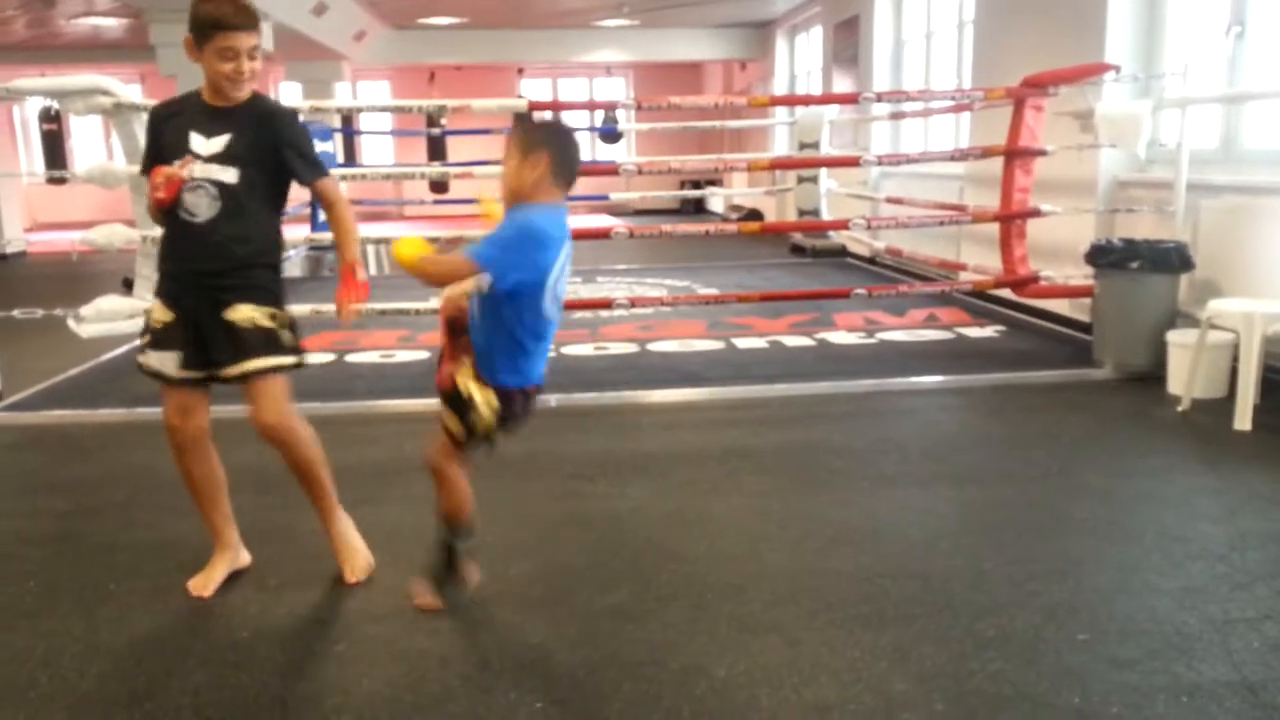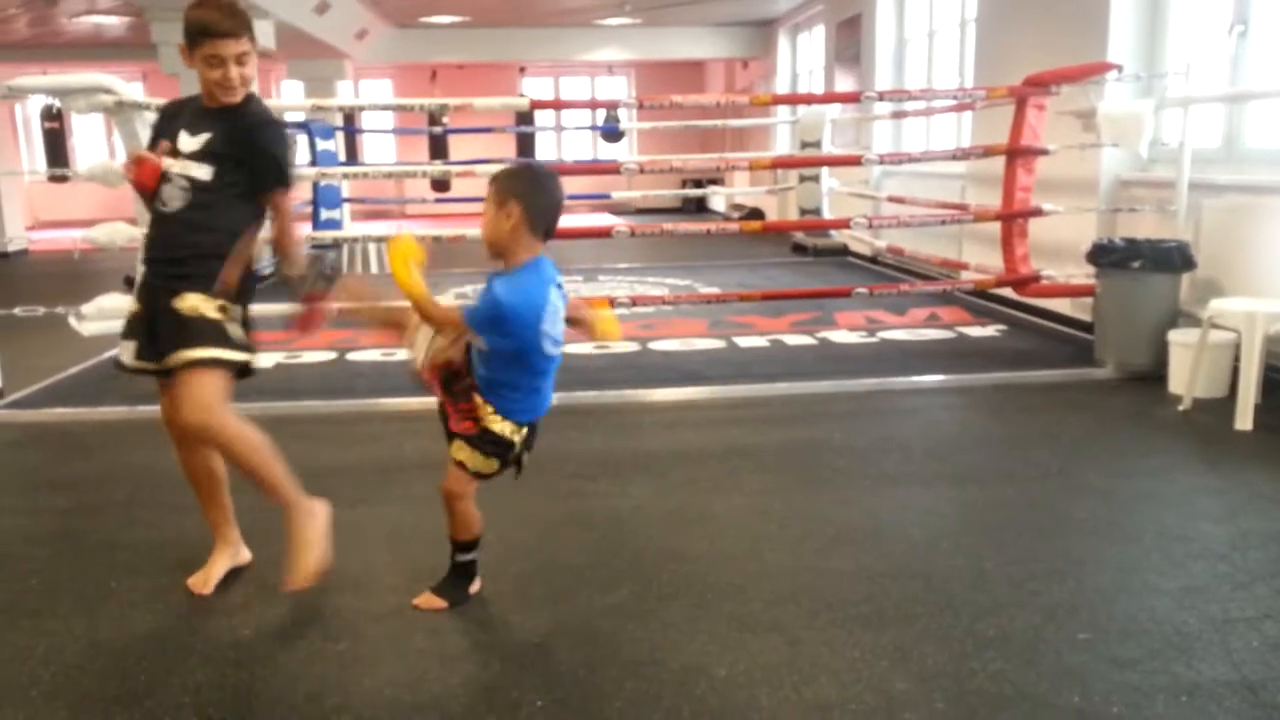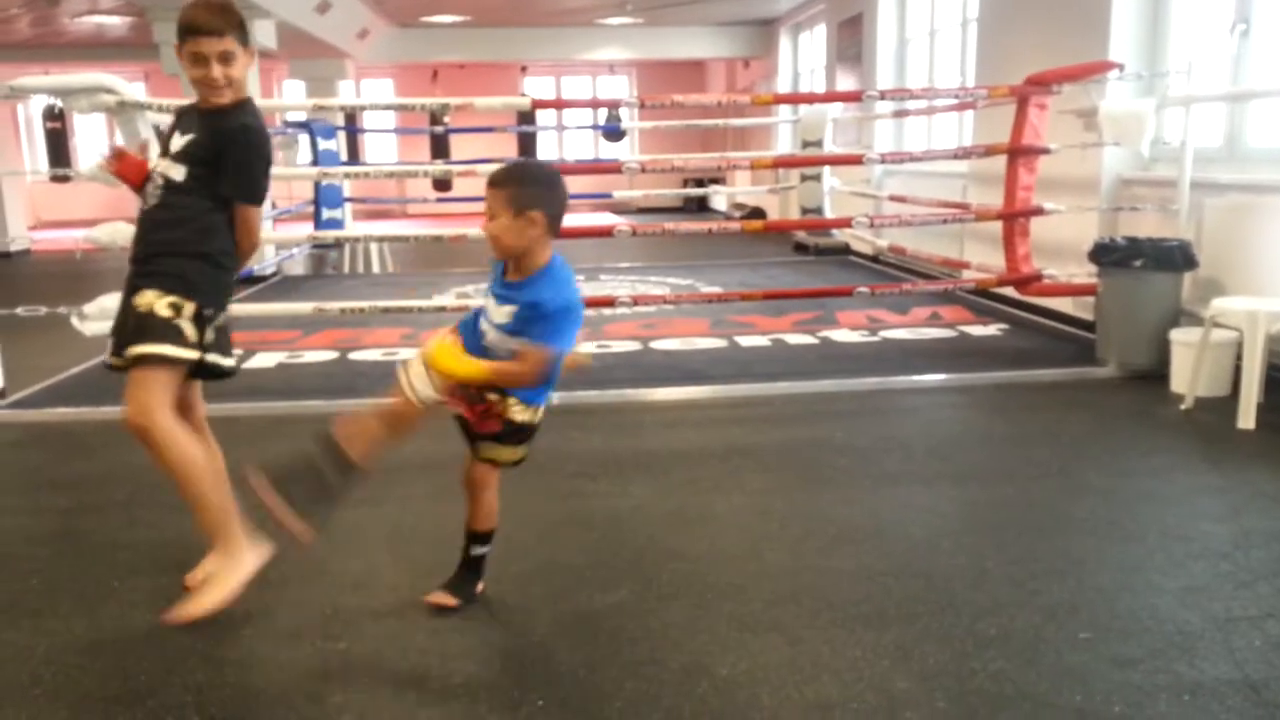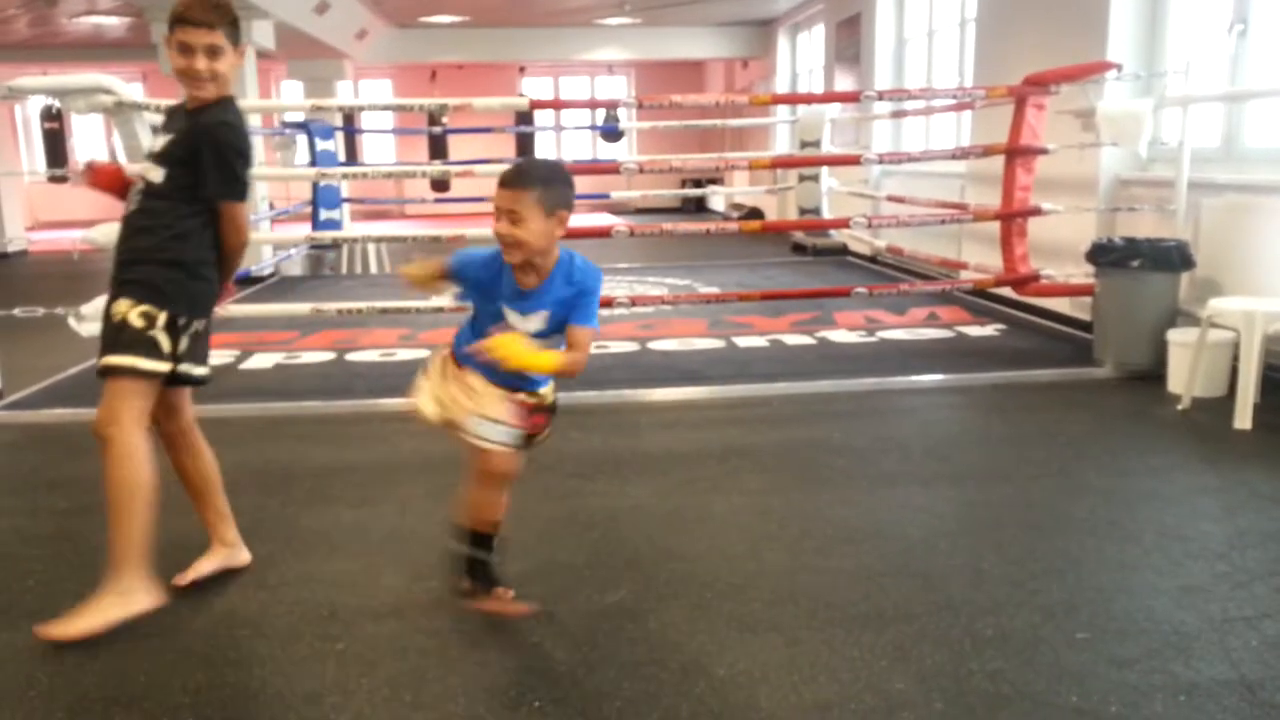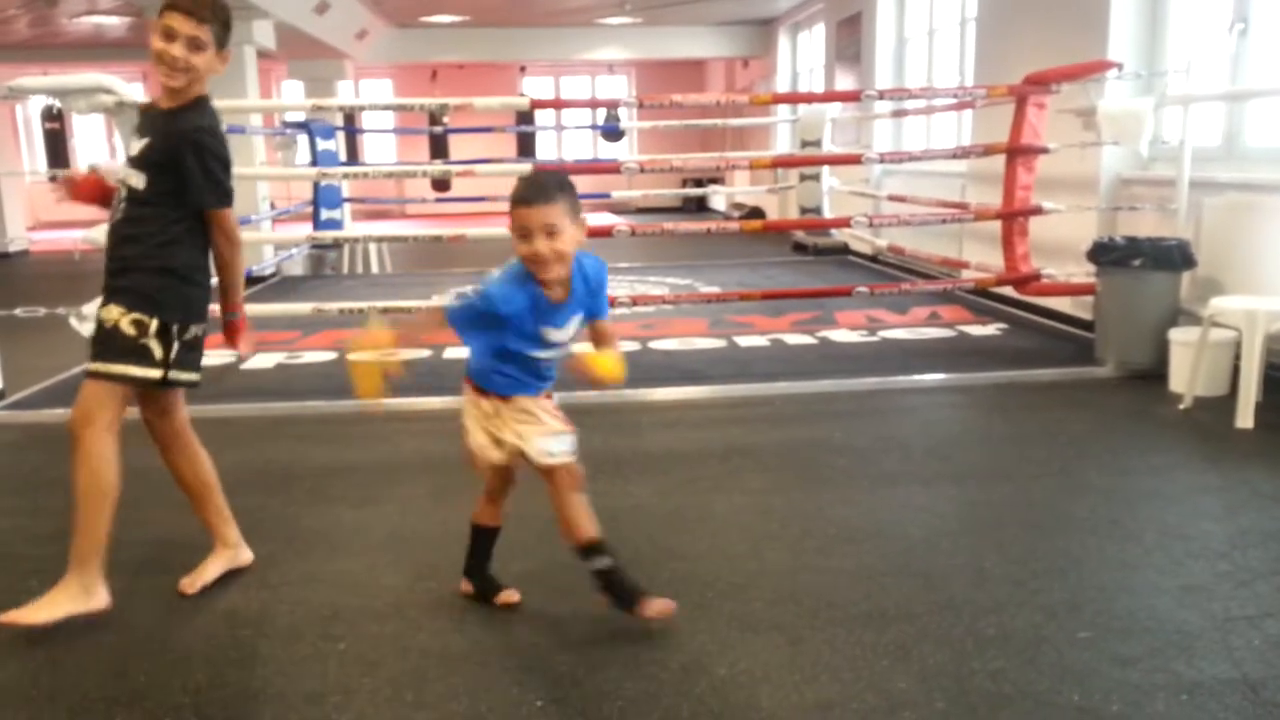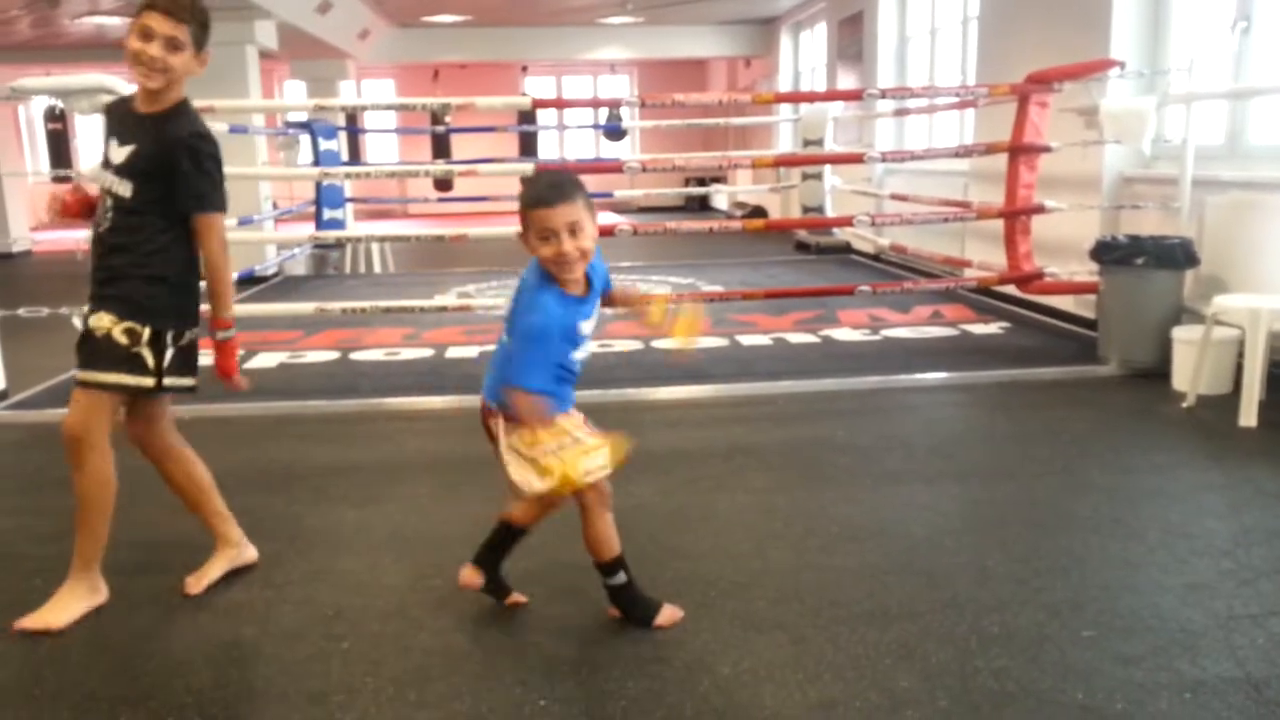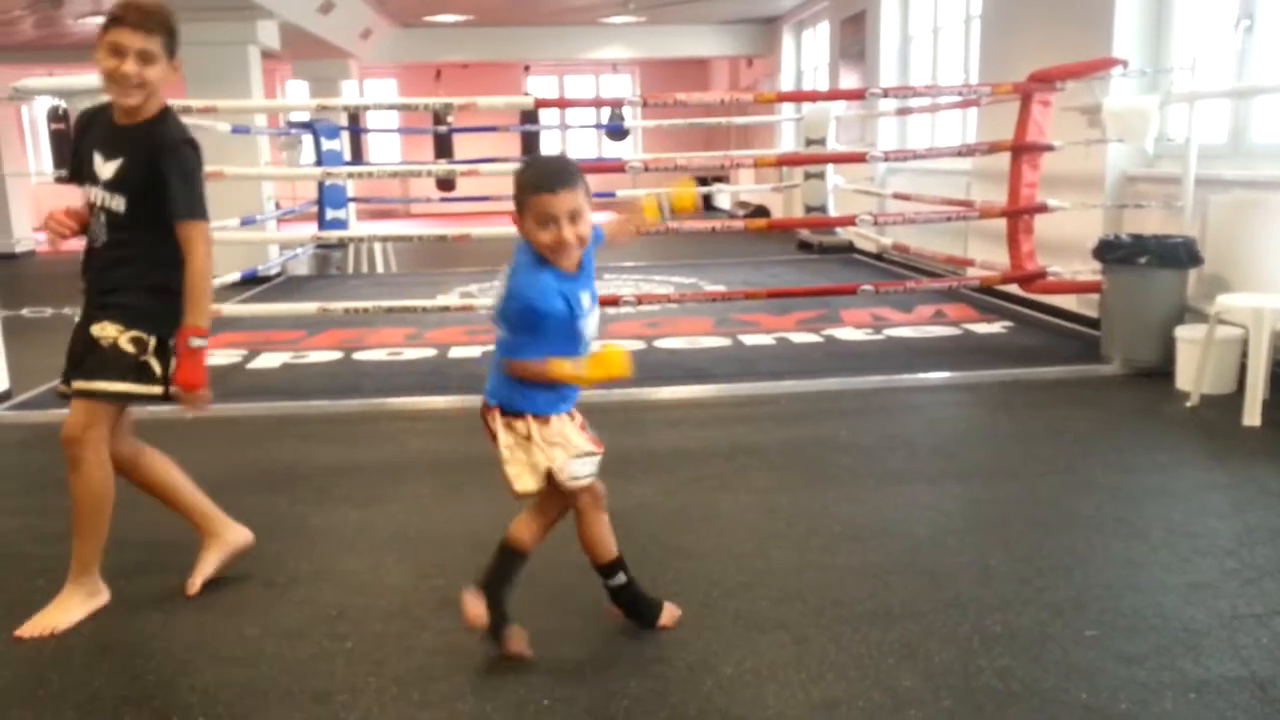
dt=0.1s
person 1, frame 1
left shoulder: (274, 122)
right shoulder: (167, 118)
left elbow: (333, 198)
right elbow: (160, 212)
left wrist: (351, 270)
right wrist: (160, 194)
left hip: (247, 287)
right hip: (181, 290)
left knee: (273, 418)
right knee: (183, 425)
left ankle: (337, 522)
right ankle: (227, 547)
person 1, frame 2
left shoulder: (258, 126)
right shoulder: (173, 115)
left elbow: (284, 221)
left wrist: (252, 286)
right wrist: (145, 183)
left hip: (214, 283)
right hip: (160, 279)
left knee: (204, 414)
right knee: (180, 418)
left ankle: (302, 511)
right ankle: (228, 544)
person 1, frame 3
left shoulder: (241, 128)
right shoulder: (185, 115)
left elbow: (244, 232)
left wrist: (205, 283)
right wrist: (136, 176)
left hip: (184, 281)
right hip: (149, 278)
left knee: (147, 410)
right knee: (182, 413)
left ankle: (236, 545)
right ankle: (226, 540)
person 1, frame 4
left shoulder: (221, 128)
right shoulder: (184, 116)
left elbow: (233, 227)
left wrist: (210, 291)
right wrist: (121, 185)
left hip: (166, 288)
right hip: (143, 286)
left knee: (118, 419)
right knee: (172, 418)
left ankle: (130, 582)
right ankle: (226, 541)
person 1, frame 5
left shoulder: (195, 132)
right shoulder: (151, 115)
left elbow: (225, 232)
left wrist: (233, 315)
right wrist: (102, 193)
left hip: (156, 294)
right hip: (135, 291)
left knee: (91, 421)
right knee: (166, 421)
left ankle: (85, 582)
right ankle: (228, 543)
person 1, frame 6
left shoulder: (186, 138)
right shoulder: (120, 114)
left elbow: (212, 242)
left wrist: (225, 336)
right wrist: (81, 203)
left hip: (150, 300)
right hip: (115, 297)
left knee: (85, 428)
right knee: (151, 431)
left ankle: (84, 580)
right ankle: (230, 540)
person 1, frame 7
left shoulder: (170, 146)
right shoulder: (89, 125)
left elbow: (196, 250)
left wrist: (191, 344)
right wrist: (69, 221)
left hip: (145, 309)
right hip: (105, 305)
left knee: (82, 433)
right knee: (108, 441)
left ankle: (84, 583)
right ankle: (219, 529)
person 2, frame 1
left shoulder: (527, 228)
right shoulder: (549, 221)
left elbow: (449, 272)
left wrist: (411, 256)
left hip: (499, 375)
left knee: (444, 461)
right knee: (456, 304)
left ankle: (453, 563)
person 2, frame 2
left shoulder: (509, 293)
right shoulder: (540, 271)
left elbow: (447, 325)
right elbow: (587, 317)
left wrist: (410, 282)
right wrist: (591, 319)
left hip: (506, 410)
left knee: (457, 489)
left ankle: (463, 578)
person 2, frame 3
left shoulder: (558, 297)
right shoulder: (510, 263)
left elbow: (529, 371)
left wrist: (468, 370)
left hip: (512, 399)
right hip: (460, 358)
left knee: (482, 480)
right knee: (391, 416)
left ankle: (470, 576)
right ankle: (306, 488)
person 2, frame 4
left shoulder: (581, 276)
right shoulder: (484, 263)
left elbow: (577, 357)
right elbow: (446, 270)
left wrist: (530, 358)
right wrist: (425, 272)
left hip: (528, 387)
right hip: (473, 375)
left knee: (497, 474)
right knee: (498, 467)
left ankle: (477, 577)
right ankle: (477, 569)
person 2, frame 5
left shoulder: (590, 273)
right shoulder: (504, 296)
left elbow: (603, 331)
right elbow: (438, 320)
right wrist: (385, 344)
left hip: (537, 391)
right hip: (502, 396)
left knee: (499, 481)
right knee: (568, 480)
left ankle: (477, 574)
right ankle: (615, 586)
person 2, frame 6
left shoulder: (584, 267)
right shoulder: (541, 317)
left elbow: (608, 292)
right elbow: (521, 399)
left wrist: (655, 313)
left hip: (550, 404)
right hip: (527, 412)
left knee: (547, 493)
right knee: (595, 494)
left ankle: (483, 565)
right ankle: (626, 598)
person 2, frame 7
left shoulder: (573, 252)
right shoulder: (533, 294)
left elbow: (608, 230)
right elbow: (515, 363)
right wrist: (584, 371)
left hip: (547, 408)
right hip: (532, 411)
left knee: (551, 502)
right knee: (588, 497)
left ankle: (489, 597)
right ankle: (629, 597)
